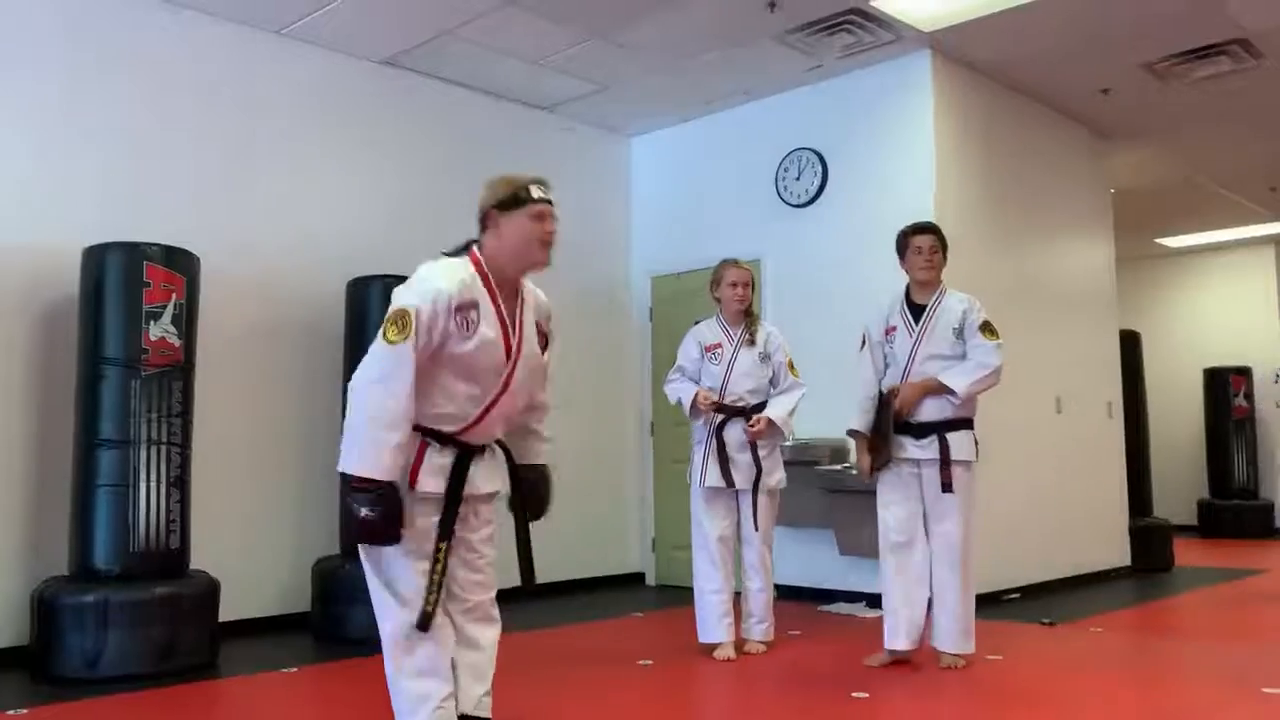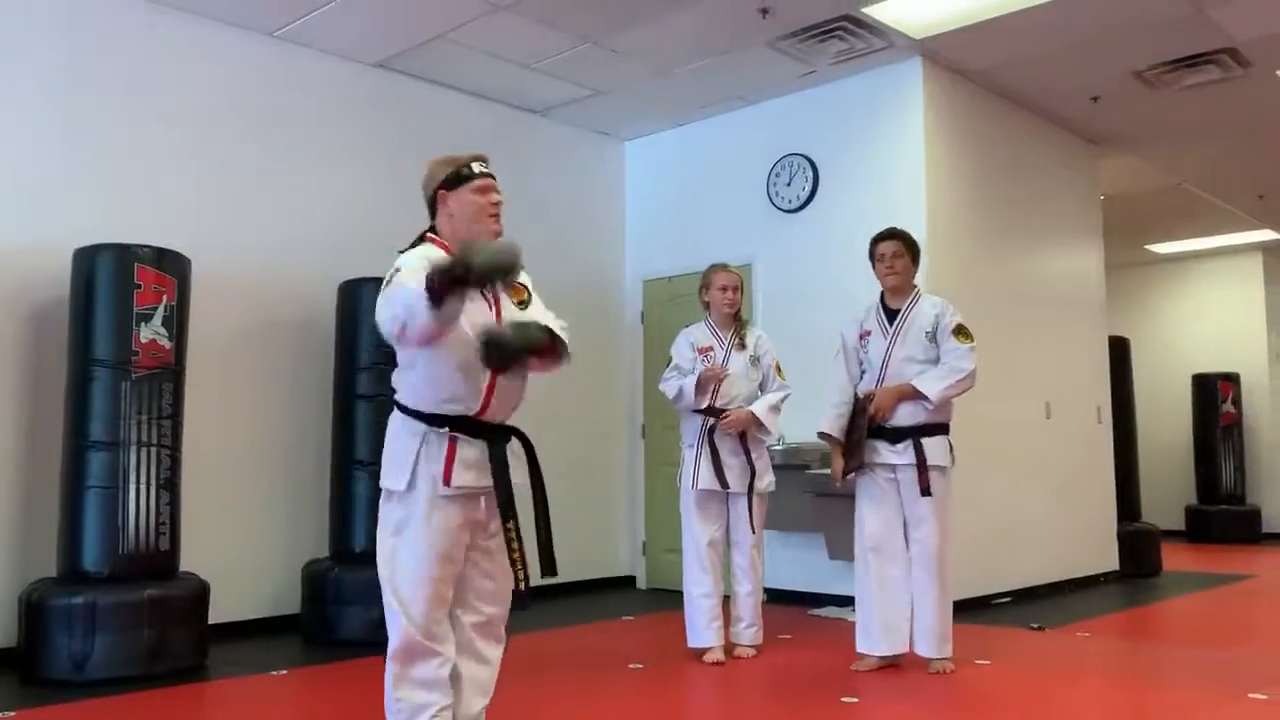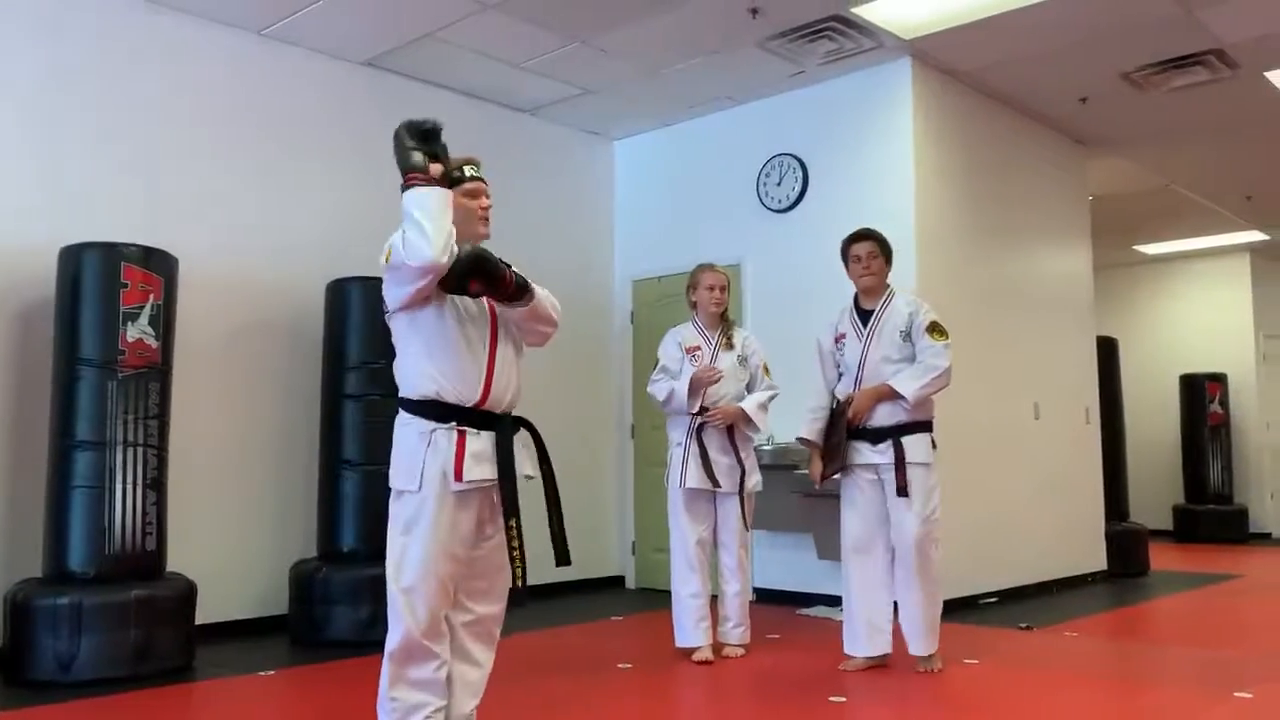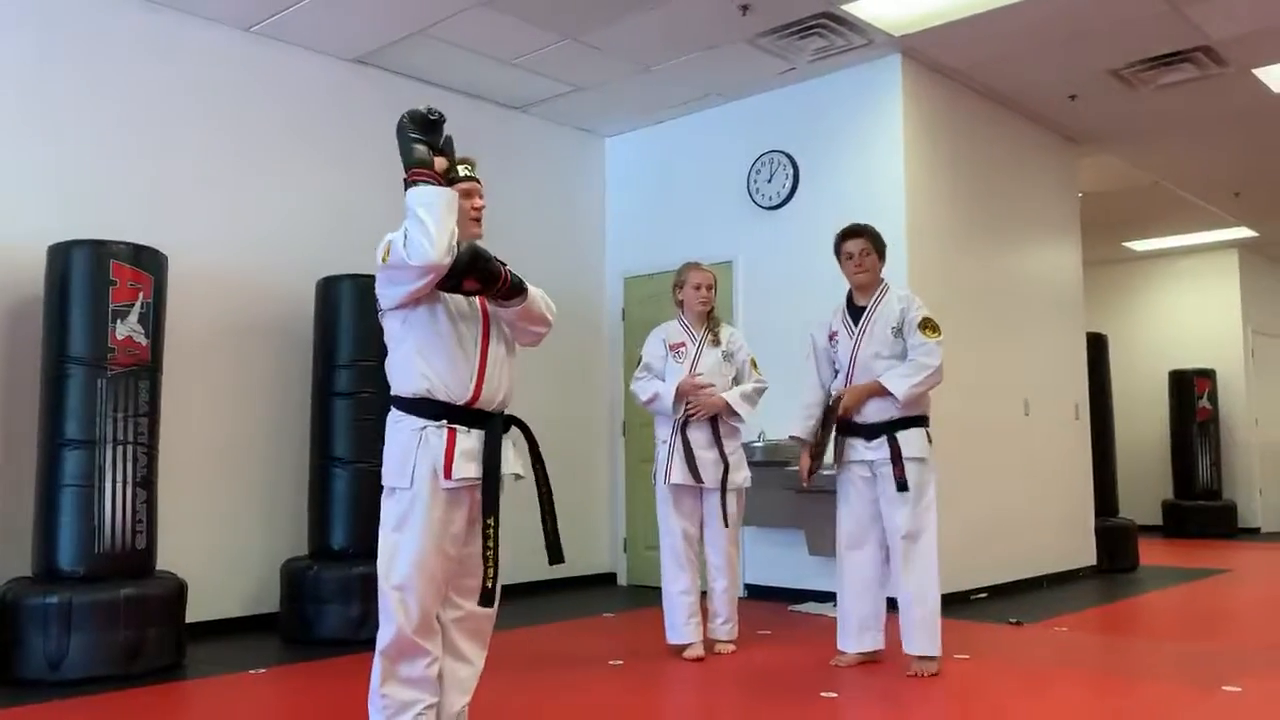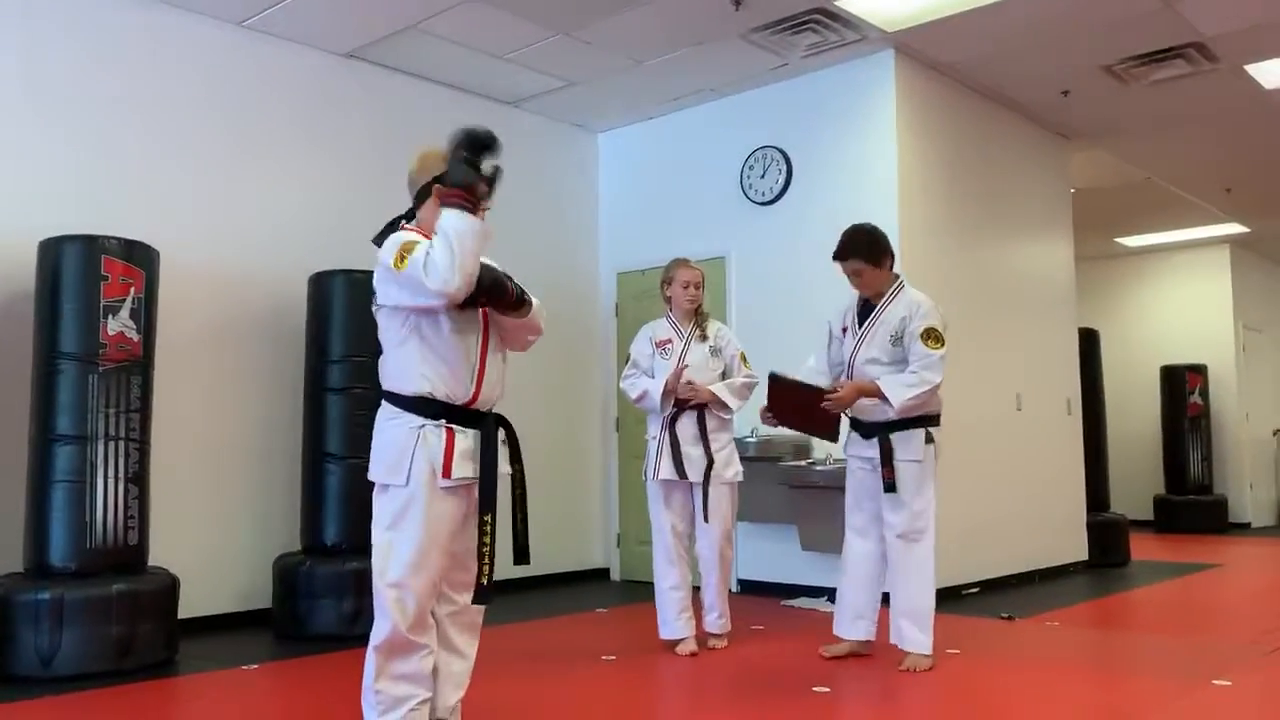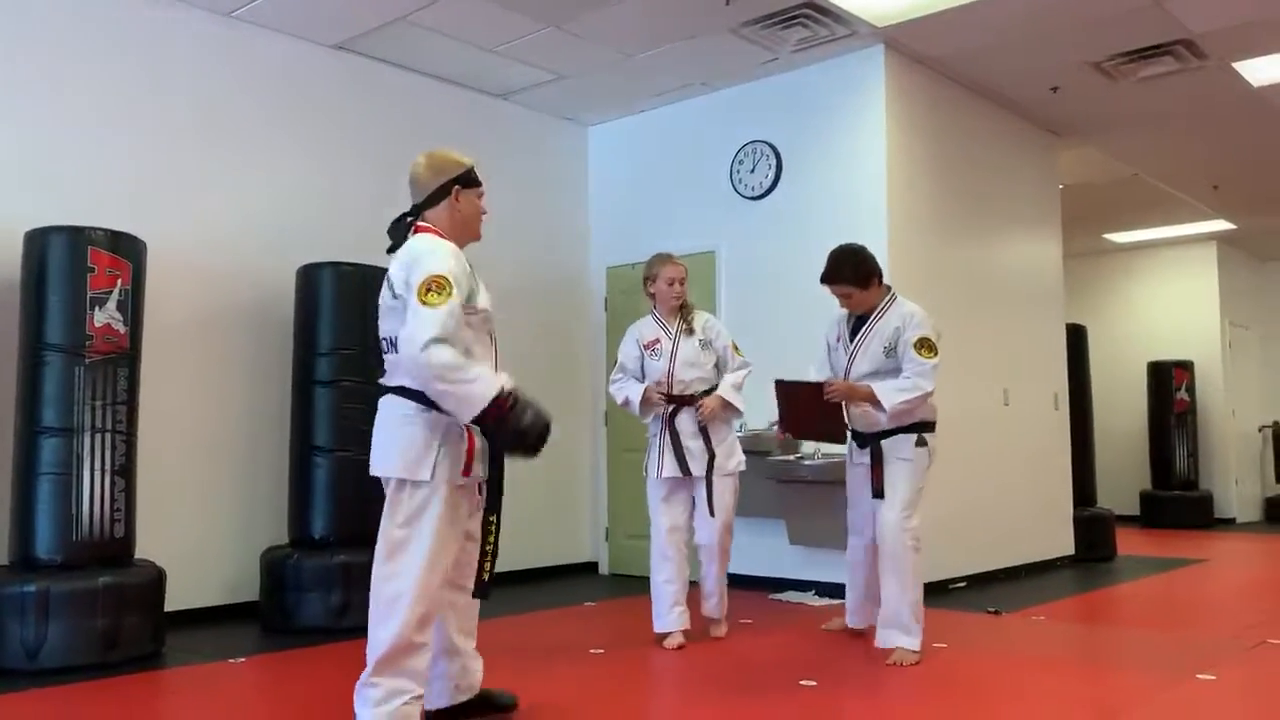
dt=0.3s
person 1, frame 1
left shoulder: (536, 306)
right shoulder: (440, 287)
left elbow: (529, 395)
right elbow: (382, 384)
left wrist: (530, 462)
right wrist: (369, 484)
left hip: (475, 470)
right hip: (409, 469)
left knee: (474, 603)
right knee: (413, 604)
person 1, frame 2
left shoulder: (507, 275)
right shoulder: (419, 266)
left elbow: (549, 331)
right elbow: (402, 318)
left wrist: (535, 338)
right wrist: (454, 280)
left hip: (495, 460)
right hip: (428, 457)
left knee: (484, 609)
right knee: (421, 613)
person 1, frame 3
left shoulder: (486, 271)
right shoulder: (405, 265)
left elbow: (544, 324)
right elbow: (428, 257)
left wrist: (505, 283)
right wrist: (422, 177)
left hip: (494, 452)
right hip: (436, 451)
left knee: (481, 604)
right knee: (422, 603)
person 1, frame 4
left shoulder: (483, 272)
right shoulder: (400, 258)
left elbow: (539, 324)
right elbow: (430, 258)
left wrist: (498, 281)
right wrist: (425, 171)
left hip: (486, 449)
right hip: (428, 448)
left knee: (471, 599)
right knee: (414, 597)
person 1, frame 5
left shoulder: (463, 257)
right shoulder: (402, 249)
left elbow: (524, 332)
right elbow: (443, 283)
left wrist: (508, 297)
right wrist: (462, 201)
left hip: (466, 446)
right hip: (420, 444)
left knee: (460, 591)
right knee: (410, 590)
person 1, frame 6
left shoulder: (432, 258)
right shoulder: (434, 255)
right elbow: (430, 351)
left wrist: (504, 395)
right wrist: (496, 408)
left hip: (444, 437)
right hip: (429, 438)
left knee: (455, 575)
right knee: (414, 582)
person 2, frame 1
left shoulder: (965, 309)
right shoulder: (885, 319)
left elbow: (987, 366)
right elbow: (868, 383)
left wrist: (925, 386)
right wrist: (861, 442)
left hip: (948, 440)
right hip: (897, 443)
left knee: (950, 539)
right knee: (898, 538)
left ankle: (952, 642)
right ankle: (898, 640)
person 2, frame 2
left shoulder: (940, 312)
right shoulder: (861, 325)
left elbow: (962, 370)
right elbow: (845, 387)
left wrist: (900, 391)
right wrist: (836, 446)
left hip: (924, 445)
right hip: (874, 448)
left knee: (928, 544)
right knee: (876, 543)
left ankle: (934, 646)
right ankle: (882, 645)
person 2, frame 3
left shoulder: (913, 311)
right shoulder: (837, 327)
left elbow: (937, 368)
right elbow: (824, 392)
left wrist: (877, 392)
right wrist: (816, 449)
left hip: (907, 444)
right hip: (857, 449)
left knee: (914, 539)
right knee: (861, 545)
left ankle: (924, 644)
right ankle: (870, 645)
person 2, frame 4
left shoulder: (907, 306)
right shoulder: (832, 323)
left elbow: (928, 366)
right elbow: (819, 388)
left wrist: (868, 388)
right wrist: (807, 445)
left hip: (902, 440)
right hip: (853, 444)
left knee: (910, 537)
right knee: (856, 541)
left ankle: (922, 646)
right ankle: (862, 640)
person 2, frame 5
left shoulder: (917, 308)
right shoulder: (847, 314)
left elbow: (927, 377)
right elbow: (832, 373)
left wrist: (865, 389)
left hip: (907, 438)
right hip: (862, 439)
left knee: (909, 533)
right knee: (860, 534)
left ankle: (916, 642)
right ankle: (856, 633)
person 2, frame 6
left shoulder: (910, 318)
right shoulder: (841, 325)
left elbow: (921, 384)
right elbow: (835, 380)
left wrist: (863, 392)
left hip: (904, 442)
right hip: (862, 443)
left knee: (895, 531)
right knee: (861, 533)
left ankle: (905, 637)
right ankle: (861, 615)
person 3, frame 1
left shoulder: (768, 336)
right shoulder: (699, 335)
left elbow: (790, 388)
right elbow: (676, 381)
left wrist: (770, 418)
right wrist: (695, 397)
left hip: (758, 447)
right hip: (713, 447)
left knee: (757, 541)
right knee: (713, 542)
left ankle: (756, 630)
right ankle: (721, 634)
person 3, frame 2
left shoulder: (757, 340)
right shoulder: (690, 338)
left elbow: (779, 390)
right elbow: (670, 385)
left wrist: (752, 415)
right wrist: (698, 382)
left hip: (748, 450)
right hip: (703, 450)
left knee: (747, 545)
right knee: (703, 546)
left ankle: (745, 634)
right ankle: (709, 639)
person 3, frame 3
left shoulder: (744, 341)
right shoulder: (677, 338)
left elbow: (766, 390)
right elbow: (658, 388)
left wrist: (739, 410)
right wrist: (691, 384)
left hip: (734, 450)
right hip: (690, 450)
left knee: (734, 546)
right knee: (691, 546)
left ankle: (733, 633)
right ankle: (697, 637)
person 3, frame 4
left shoulder: (730, 337)
right shoulder: (662, 336)
left elbow: (755, 385)
right elbow: (641, 385)
left wrist: (723, 401)
right wrist: (678, 391)
left hip: (722, 446)
right hip: (677, 447)
left knee: (723, 542)
right knee: (680, 543)
left ankle: (723, 629)
right ankle: (688, 633)
person 3, frame 5
left shoulder: (718, 333)
right shoulder: (651, 334)
left elbow: (746, 380)
right elbow: (631, 381)
left wrist: (714, 392)
right wrist: (663, 387)
left hip: (713, 440)
right hip: (668, 441)
left knee: (716, 536)
right knee: (671, 538)
left ankle: (716, 623)
right ankle: (681, 628)
person 3, frame 6
left shoulder: (706, 324)
right shoulder: (639, 333)
left elbow: (739, 368)
right elbow: (619, 382)
left wrist: (721, 398)
right wrist: (642, 395)
left hip: (712, 433)
right hip: (666, 438)
left knee: (715, 529)
right knee: (668, 531)
left ankle: (715, 610)
right ankle: (673, 622)
